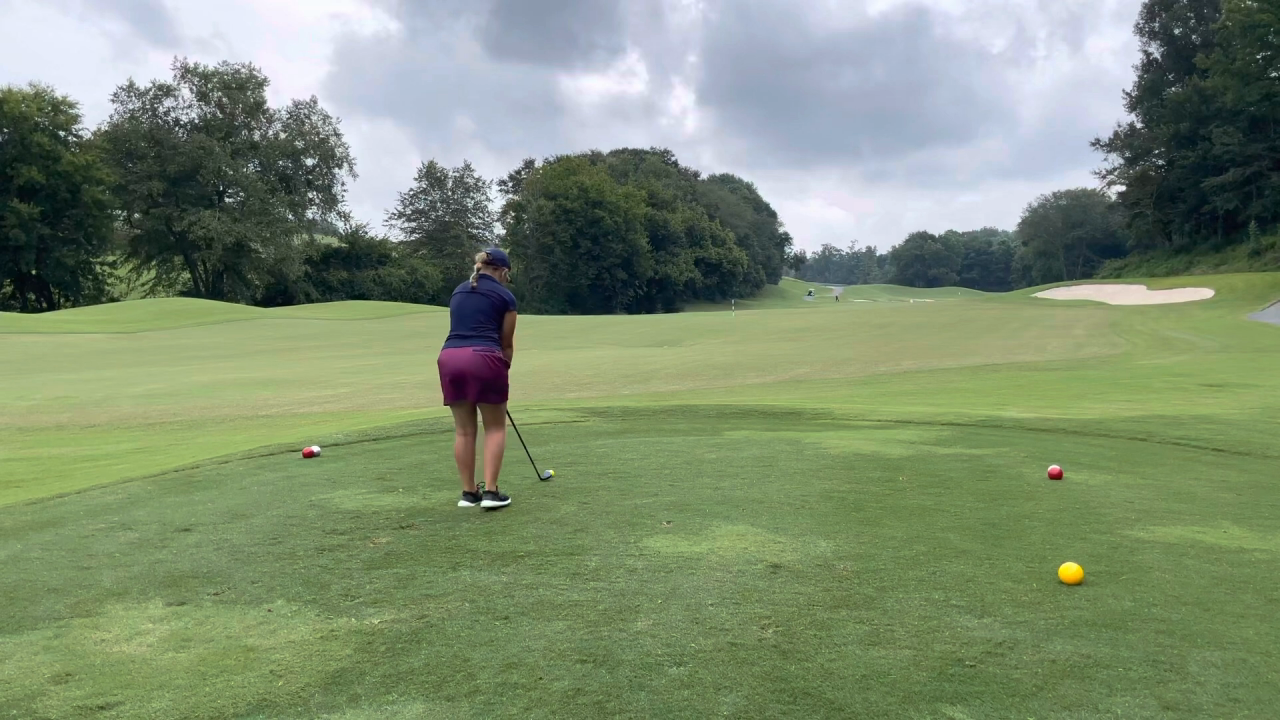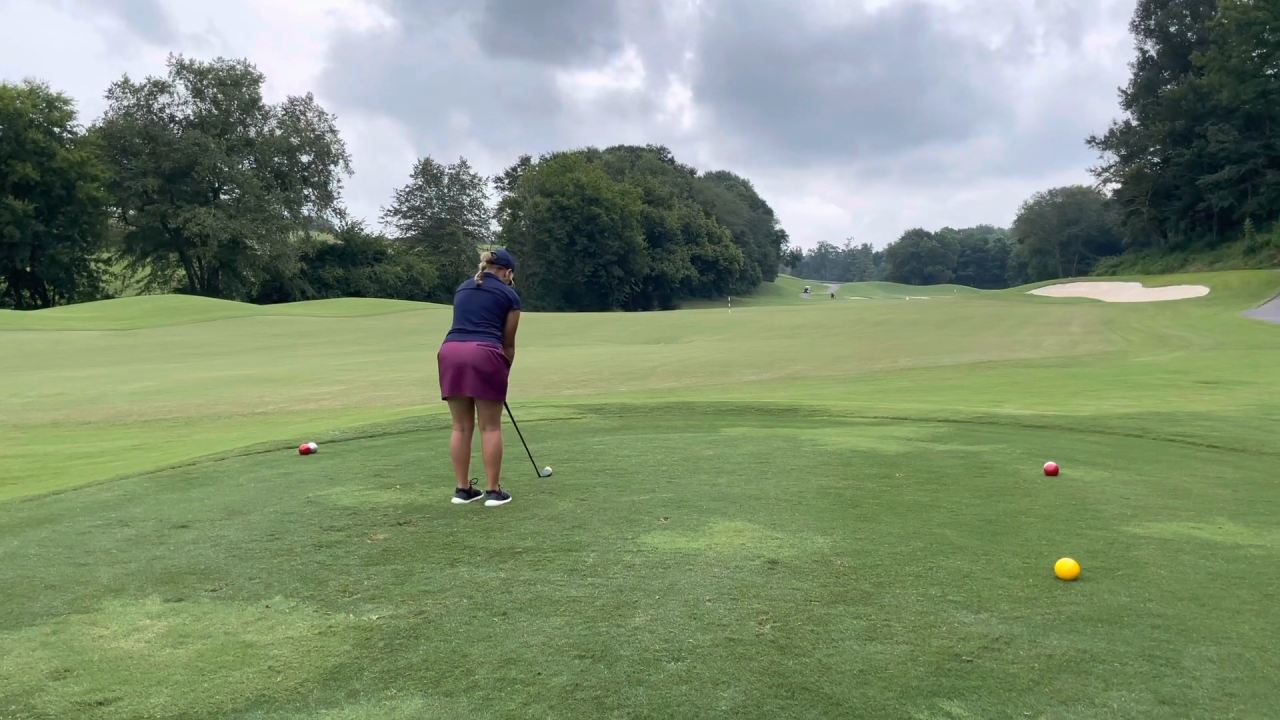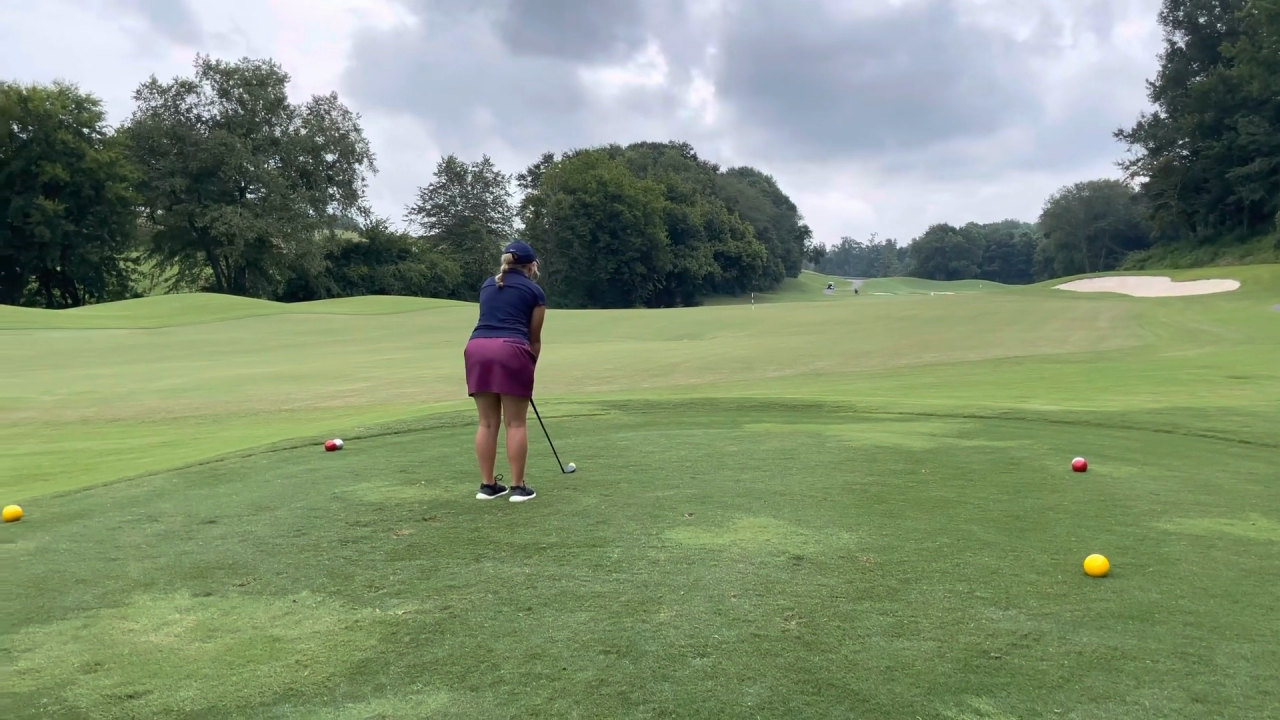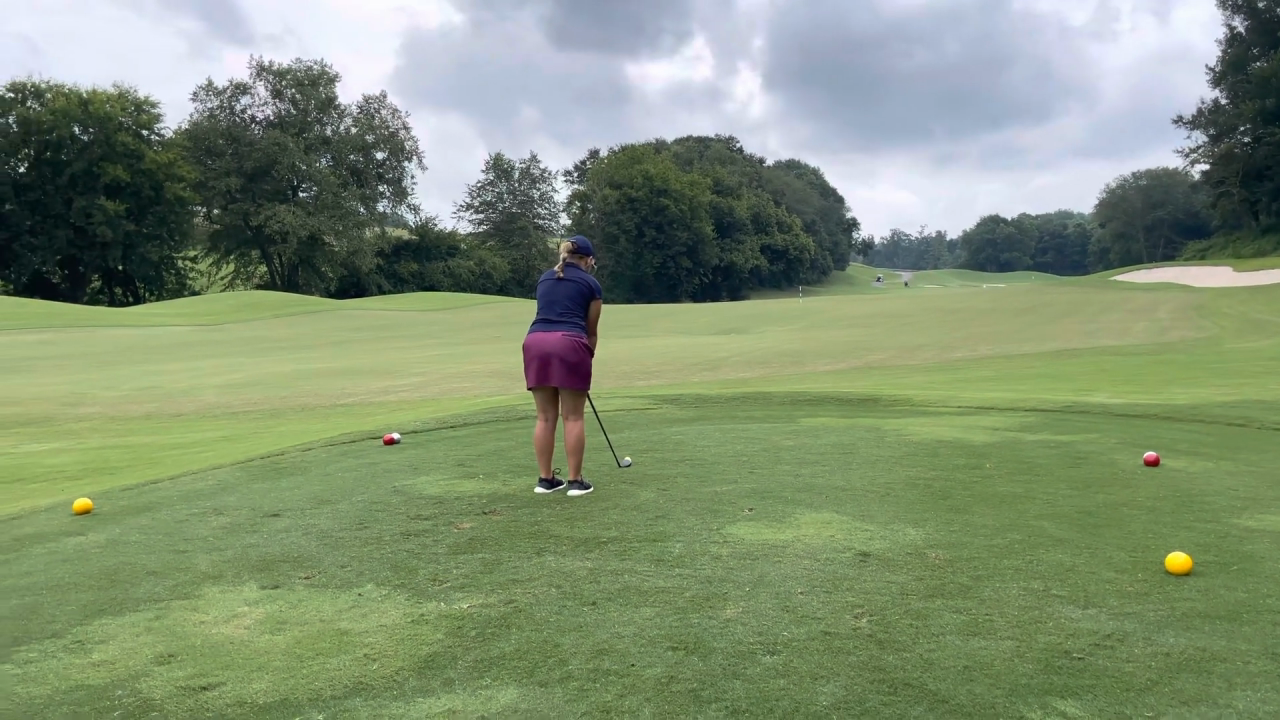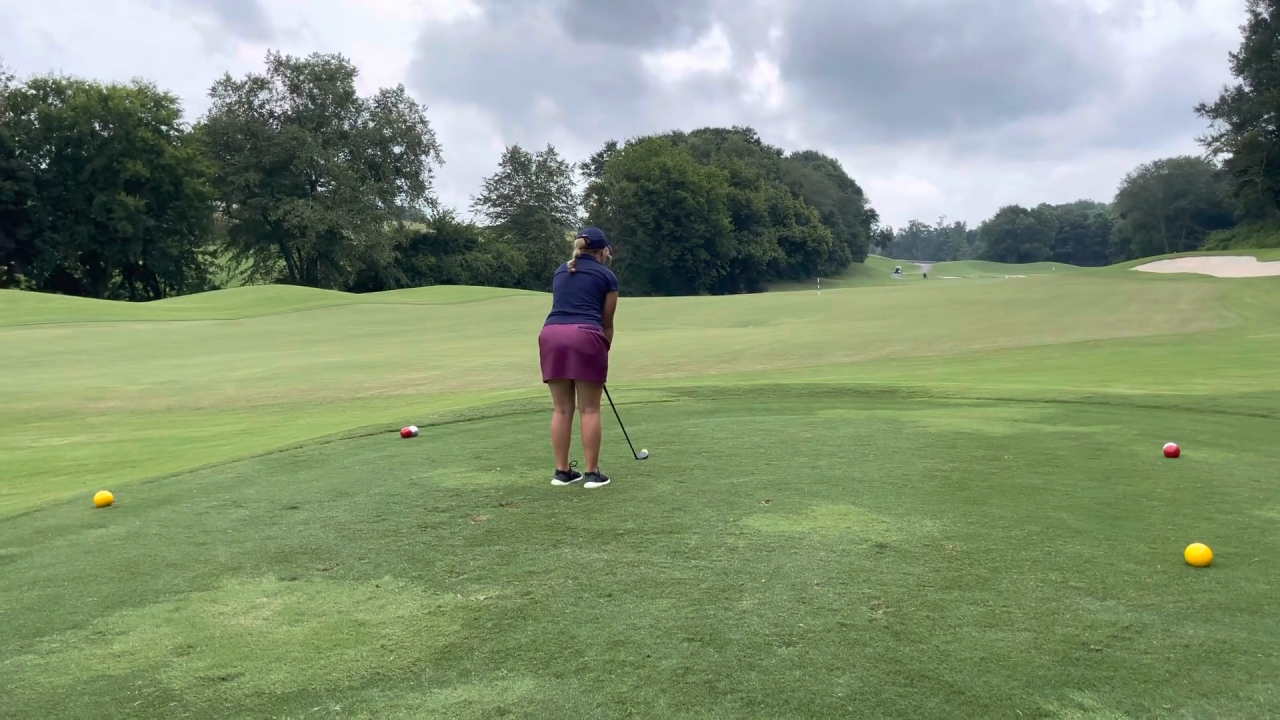
dt=1s
person 1, frame 1
left shoulder: (459, 291)
right shoulder: (505, 296)
right elbow: (506, 343)
right wrist: (503, 370)
left hip: (450, 358)
right hip: (484, 359)
left knee: (464, 431)
right knee: (495, 428)
left ankle: (468, 492)
right ankle: (490, 492)
person 1, frame 2
left shoulder: (462, 288)
right shoulder: (509, 295)
right elbow: (508, 342)
left wrist: (500, 369)
right wrist: (505, 372)
left hip: (451, 352)
right hip: (485, 355)
left knee: (461, 426)
right knee: (490, 427)
left ankle: (463, 489)
right ankle: (493, 491)
person 1, frame 3
left shoulder: (488, 285)
right shoulder: (534, 291)
right elbow: (534, 338)
right wrist: (531, 367)
left hip: (477, 348)
right hip: (511, 351)
left knee: (487, 423)
right knee: (515, 424)
left ankle: (487, 485)
right ankle: (518, 487)
person 1, frame 4
left shoulder: (544, 278)
right shoulder: (591, 283)
right elbow: (591, 330)
right wrist: (588, 356)
left hip: (536, 342)
right hip: (569, 345)
left knee: (545, 416)
right knee: (573, 417)
left ankle: (545, 478)
right ankle: (575, 481)
person 1, frame 5
left shoulder: (561, 271)
right shoulder: (607, 276)
right elbow: (607, 322)
right wrist: (605, 350)
left hip: (552, 335)
right hip: (586, 337)
left knee: (562, 409)
right knee: (589, 410)
left ankle: (562, 471)
right ankle: (592, 473)
